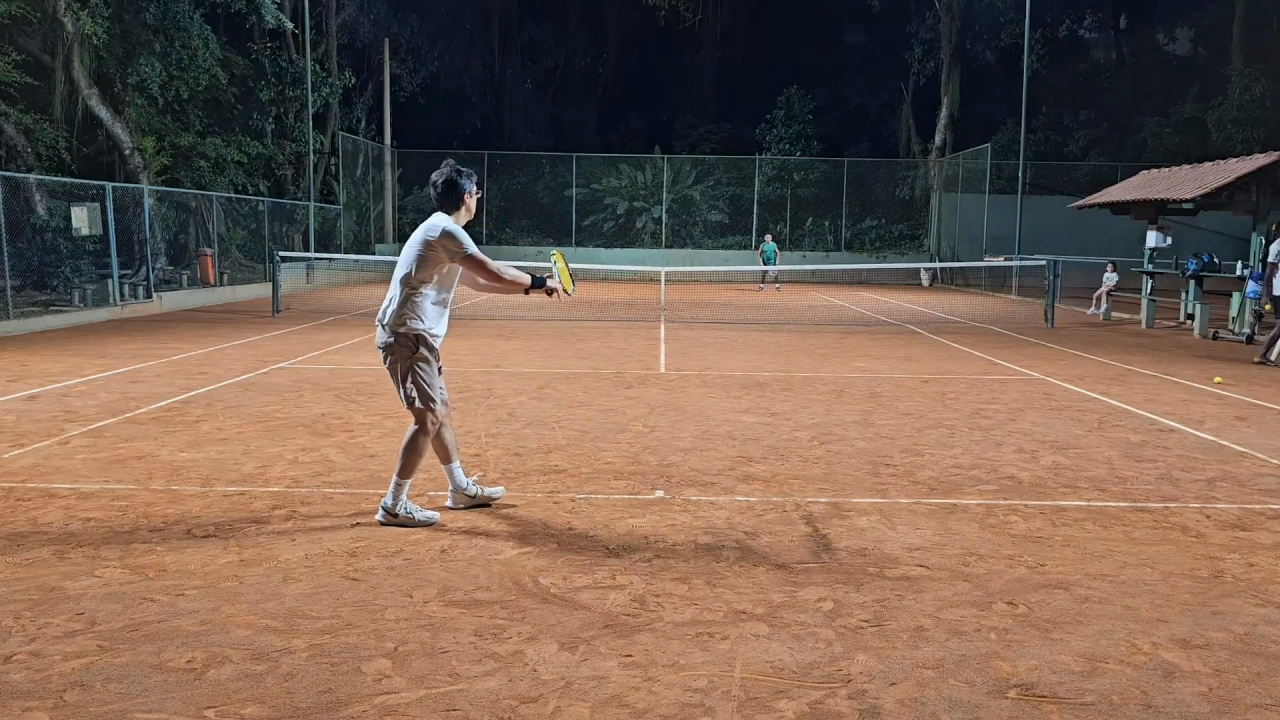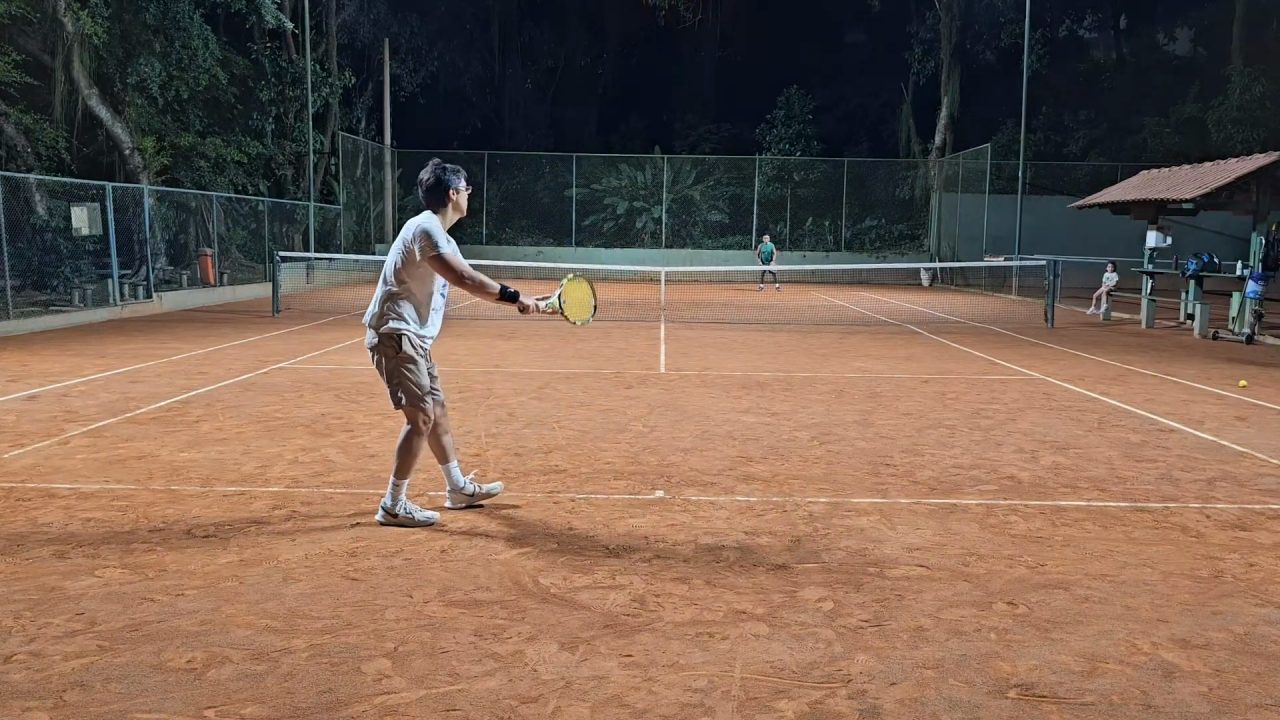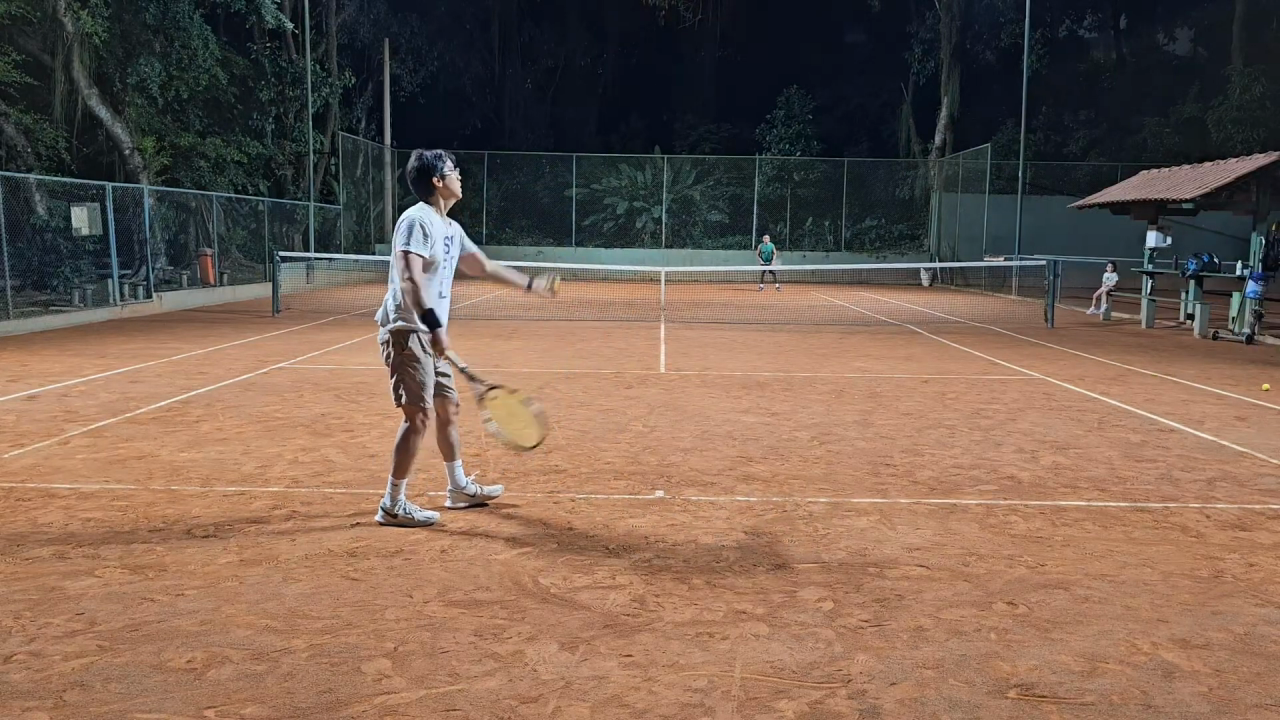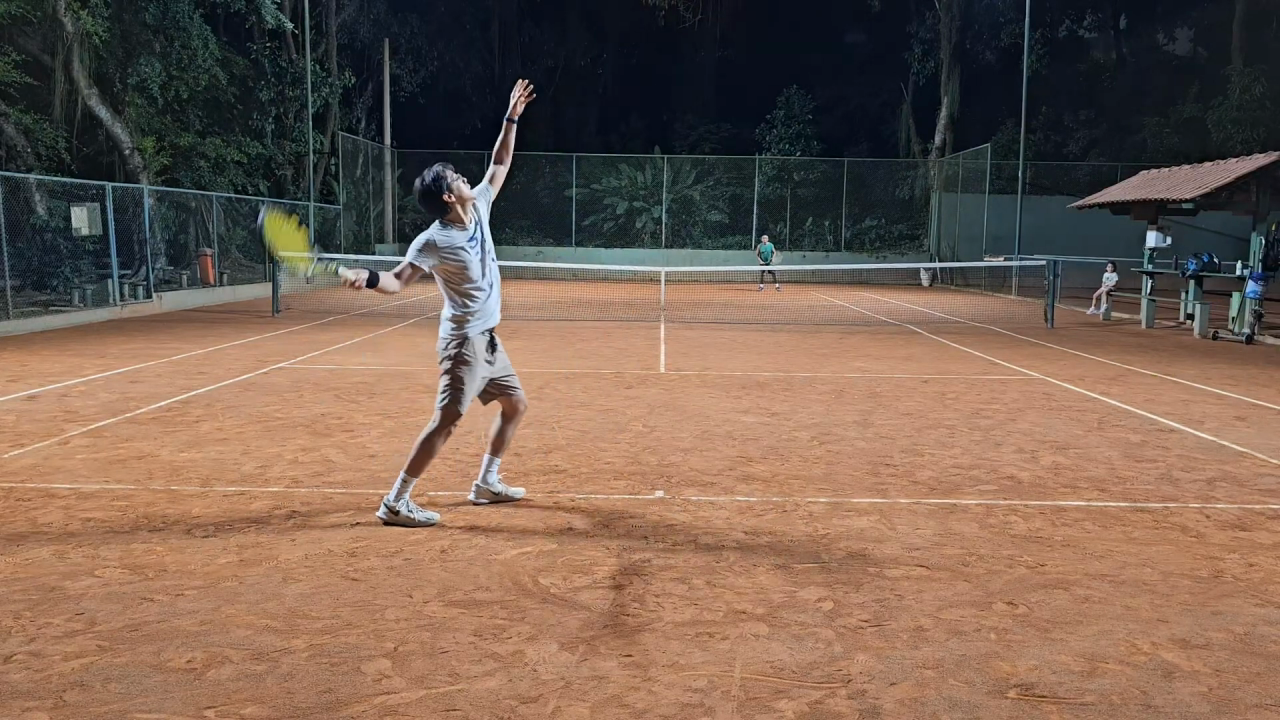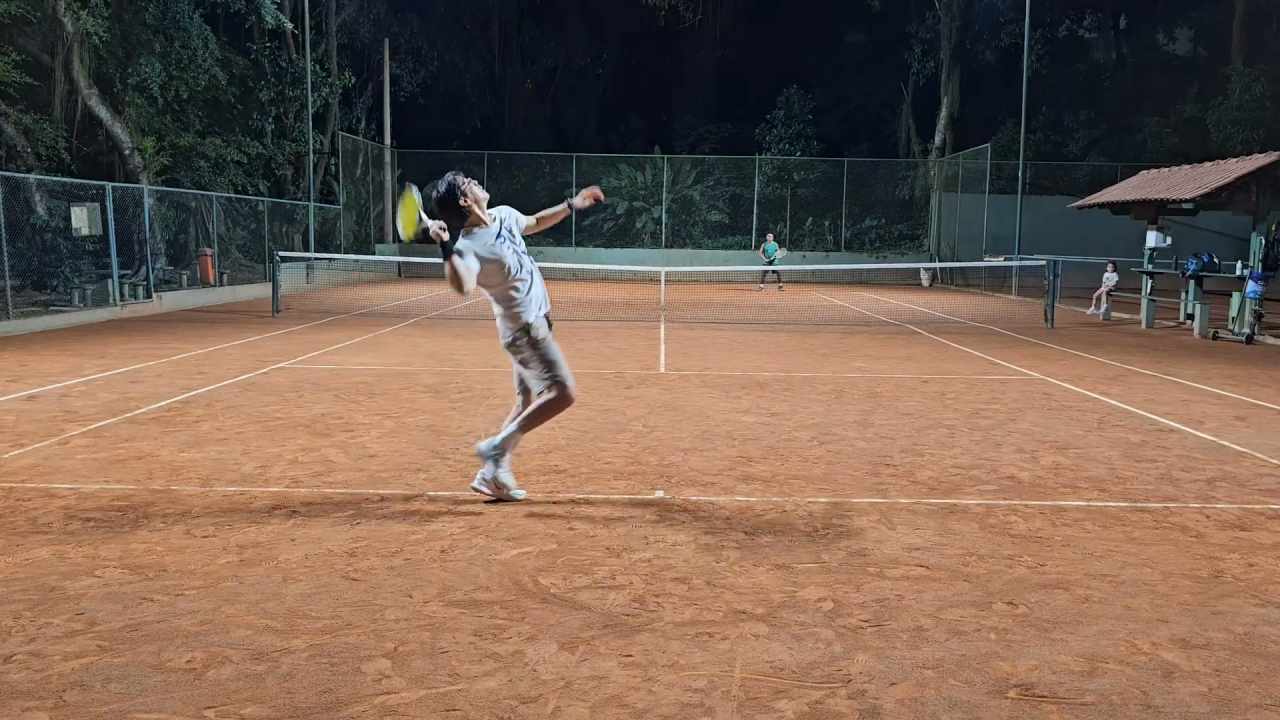
dt=0.4s
person 1, frame 1
left shoulder: (441, 229)
right shoulder: (445, 230)
left elbow: (478, 281)
right elbow: (494, 272)
left wrist: (529, 287)
right wrist: (541, 282)
left hip: (418, 336)
right hip: (407, 335)
left knee: (440, 411)
right knee: (428, 418)
left ankle: (462, 488)
right ankle: (394, 505)
person 1, frame 2
left shoulder: (443, 239)
right shoulder: (425, 228)
left elbow: (474, 283)
right elbow: (462, 279)
left wrist: (520, 302)
right wrist: (515, 297)
left hip: (415, 338)
right hip: (395, 334)
left knee: (438, 412)
right knee: (421, 417)
left ankle: (459, 488)
right ankle: (393, 505)
person 1, frame 3
left shoulder: (450, 228)
right shoulder: (415, 220)
left elbow: (484, 266)
right elbow: (406, 278)
left wrist: (528, 283)
right wrist: (434, 323)
left hip: (429, 333)
right hip: (408, 333)
left knee: (448, 406)
right knee: (418, 415)
left ankle: (459, 487)
right ankle: (392, 504)
person 1, frame 4
left shoulder: (477, 208)
right shoulder: (432, 241)
left elbow: (501, 166)
right elbow: (394, 283)
left wrist: (512, 117)
right wrist: (368, 279)
left hip: (488, 336)
right hip: (464, 340)
left knee: (516, 405)
right knee: (447, 420)
left ankle: (486, 482)
right ankle: (396, 501)
person 1, frame 5
left shoulder: (503, 215)
right shoulder: (468, 248)
left elbow: (534, 223)
right elbow: (463, 288)
left wrist: (572, 205)
right wrist: (447, 247)
left hip: (527, 322)
right hip: (525, 325)
left knee: (529, 401)
right knee: (564, 393)
left ankle: (495, 472)
right ankle: (496, 447)
